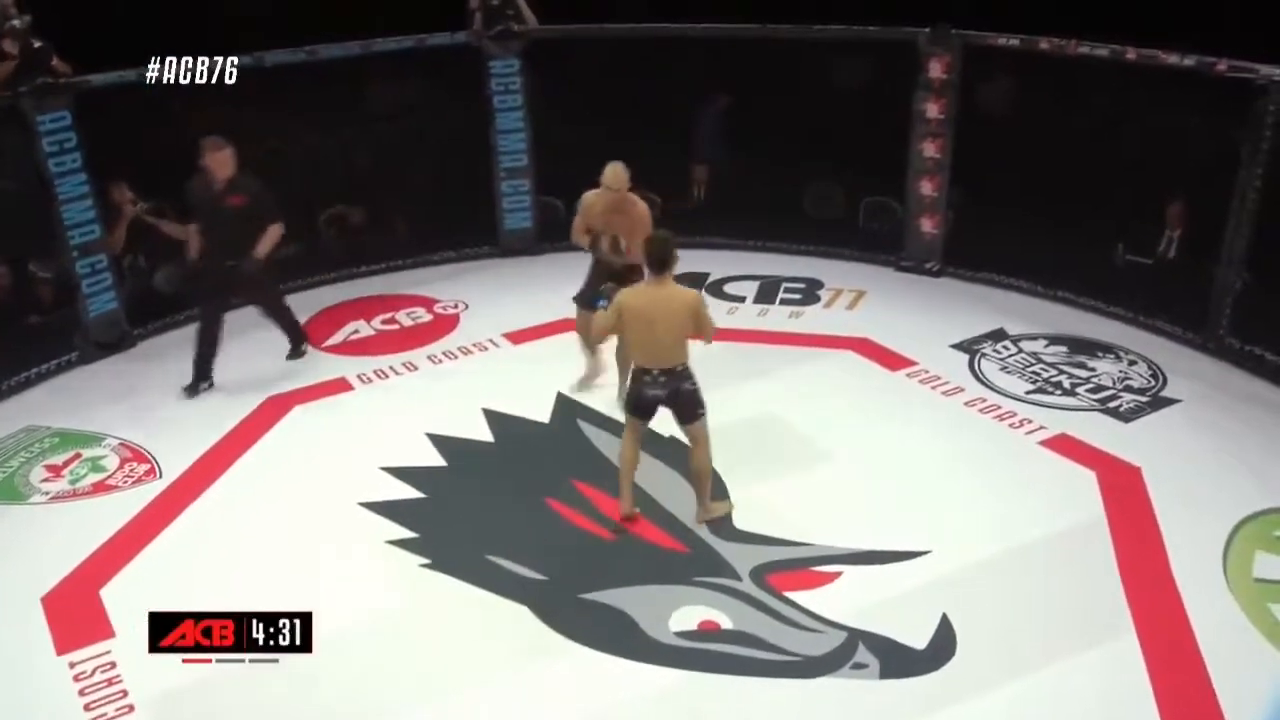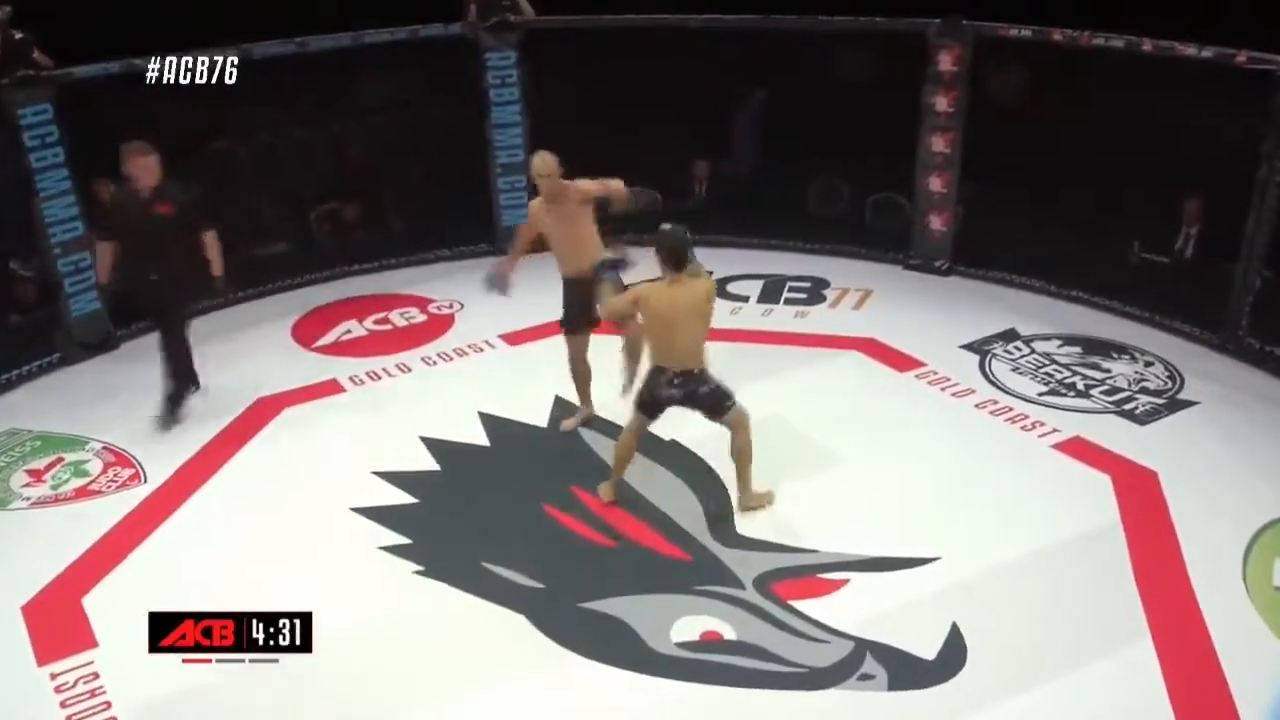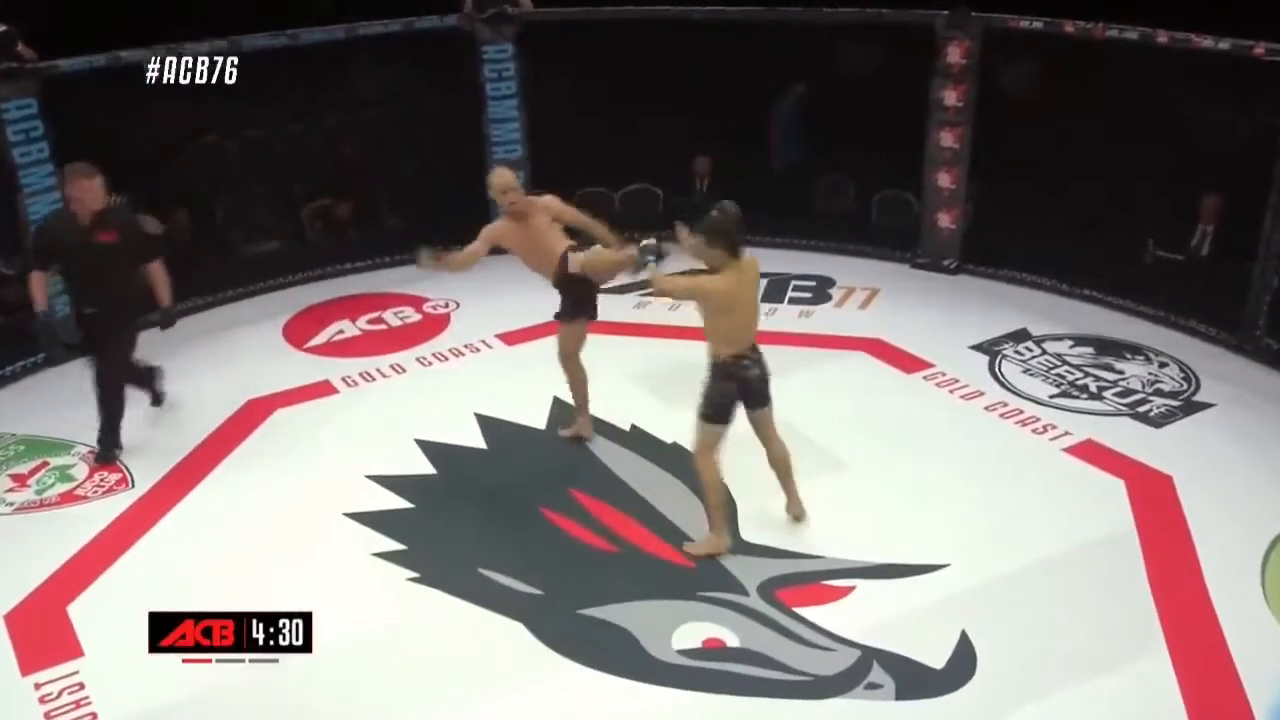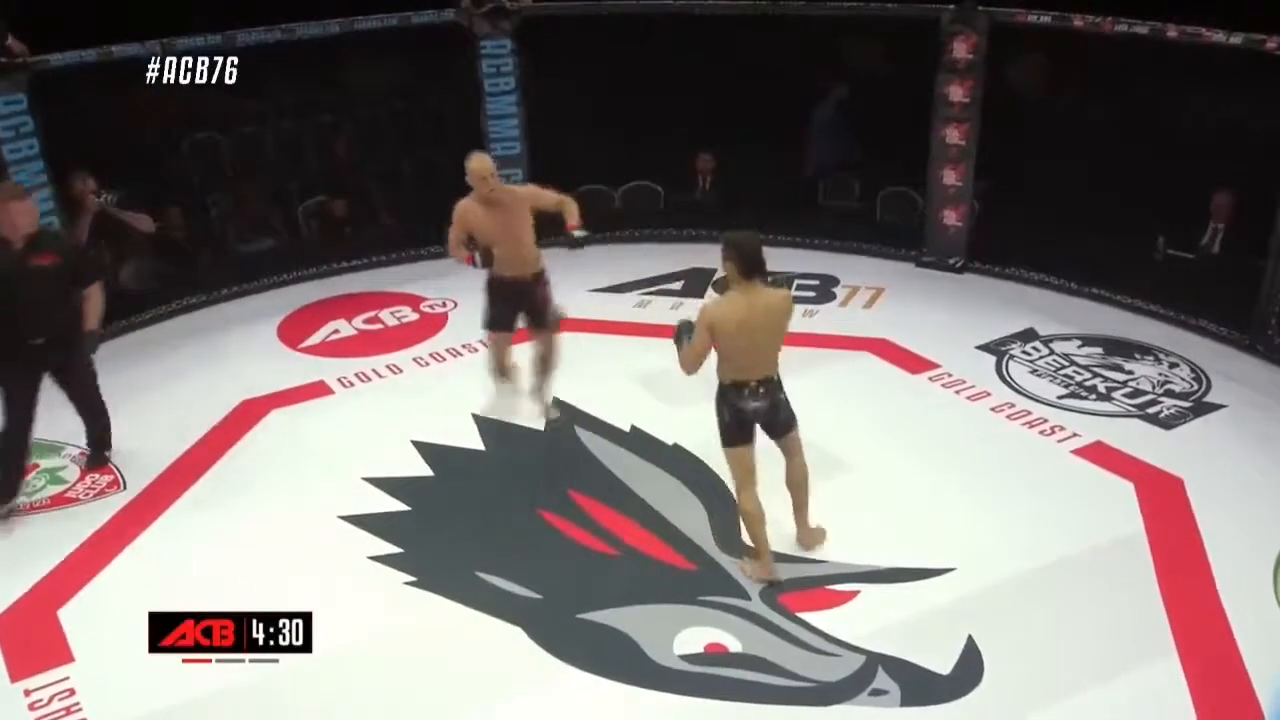
dt=0.3s
person 1, frame 1
left shoulder: (626, 298)
right shoulder: (691, 298)
left elbow: (596, 334)
right elbow: (708, 335)
left wrist: (602, 305)
left hip: (643, 381)
right hip: (679, 380)
left knee: (632, 435)
right knee: (699, 442)
left ankle: (626, 501)
right ankle: (705, 506)
person 1, frame 2
left shoulder: (644, 293)
right shoulder: (706, 288)
left elbow: (608, 311)
left wrist: (607, 281)
right wrist: (691, 265)
left hip: (660, 381)
right hip: (696, 382)
left knee: (633, 429)
right knee: (740, 423)
left ankle: (611, 486)
right ankle: (747, 495)
person 1, frame 3
left shoulder: (708, 286)
right shoulder: (751, 266)
left elbow: (664, 286)
left wrist: (650, 268)
left hip: (725, 374)
right hip: (754, 364)
left knee: (703, 455)
right knee: (770, 437)
left ankle: (718, 535)
right ankle: (794, 502)
person 1, frame 4
left shoulder: (712, 311)
right shoulder: (783, 300)
left elbow: (690, 366)
left wrist: (683, 340)
right wrist: (763, 281)
left hip: (733, 400)
right hip: (770, 392)
left knee: (746, 484)
right knee: (794, 453)
left ankle: (764, 561)
right ankle: (805, 530)
person 2, frame 1
left shoulder: (251, 188)
right shoulder: (197, 189)
left elbow: (276, 226)
right elbow: (194, 225)
left wrist: (256, 257)
right wrist: (194, 257)
left hip: (249, 265)
right hip: (214, 266)
left knee: (272, 307)
right knee: (208, 322)
left ankle: (299, 340)
right ankle: (201, 377)
person 2, frame 2
left shoulder: (179, 196)
right shoulder: (119, 203)
left elbow: (207, 234)
right elbow: (106, 243)
left wrist: (217, 273)
right wrist: (103, 282)
left hip: (178, 280)
right hip: (145, 283)
left knee: (173, 336)
right knee: (170, 333)
left ankle: (176, 395)
right ankle: (188, 382)
person 2, frame 3
left shoulder: (122, 221)
right shoulder: (53, 228)
left elbow: (152, 263)
right elbow: (38, 272)
left wrist: (165, 305)
right wrist: (43, 315)
left hip: (120, 313)
right hip: (85, 315)
left knee: (109, 378)
right knee: (112, 370)
left ankle: (109, 443)
right ankle: (149, 378)
person 2, frame 4
left shoulder: (59, 245)
left elbow: (92, 287)
left wrist: (90, 332)
left hip: (64, 342)
left knee: (87, 399)
left ankle: (99, 447)
person 3, frame 1
left shoulder: (640, 210)
right shoulder: (589, 201)
left elbow: (642, 254)
right elbow: (576, 234)
left wrist: (625, 250)
right wrist: (592, 243)
left hip: (629, 271)
right hip: (601, 267)
right knee: (582, 325)
left ankle: (623, 384)
right ankle: (593, 365)
person 3, frame 2
left shoulder: (580, 190)
right shoulder: (536, 209)
left elbow: (615, 188)
right elbow: (523, 241)
left wrist: (621, 194)
right wrist: (504, 268)
right hip: (573, 284)
left knee: (632, 334)
right knee: (575, 354)
left ankle: (631, 373)
right ankle: (586, 407)
person 3, frame 3
left shoulder: (548, 204)
right shoulder: (497, 230)
left elbow: (588, 224)
right elbow: (465, 259)
left wrist: (617, 246)
right wrist: (436, 260)
left hip: (576, 265)
right hip: (568, 285)
right knee: (567, 357)
right ankle: (583, 422)
person 3, frame 4
left shoulder: (523, 195)
right shoulder: (465, 210)
left elbow: (565, 202)
right elbow: (454, 247)
left wrist: (574, 227)
right wrist: (470, 256)
left hip: (534, 280)
right hip: (501, 285)
left knee: (547, 344)
right knee: (499, 352)
left ankle: (540, 391)
right ankle: (505, 384)
